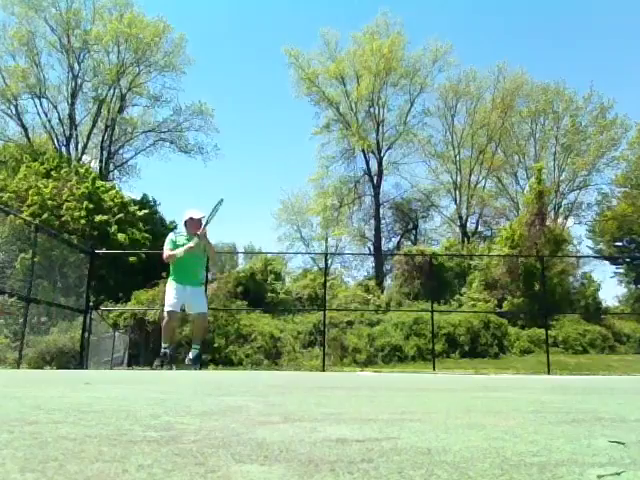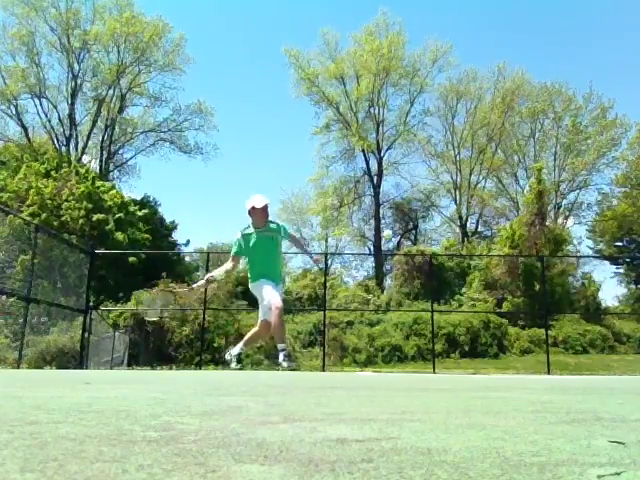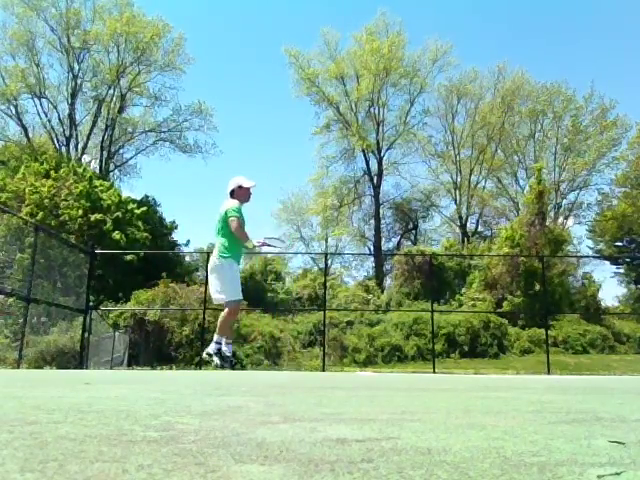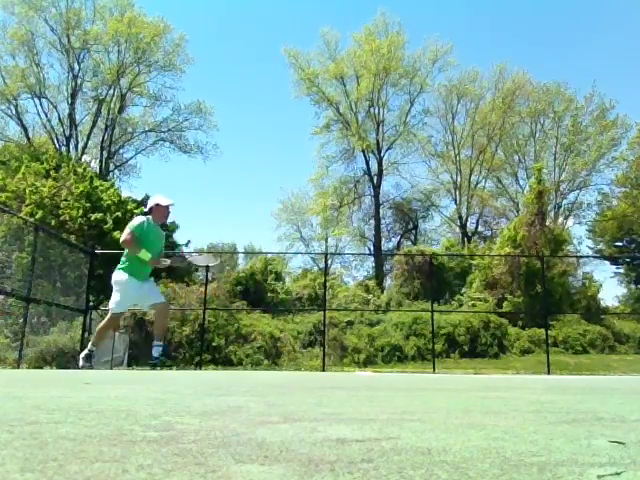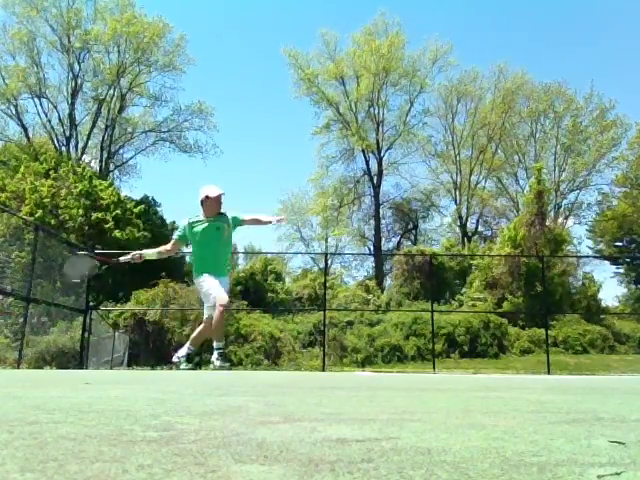
dt=1s
person 1, frame 1
left shoulder: (203, 241)
right shoulder: (174, 237)
left elbow: (212, 254)
right elbow: (166, 257)
left wrist: (204, 237)
right wrist: (185, 248)
left hip: (196, 286)
right hip: (176, 284)
left knee: (201, 318)
right knee: (170, 316)
left ankle: (194, 355)
right ankle: (165, 353)
person 1, frame 2
left shoulder: (276, 227)
right shoulder: (243, 237)
left elbow: (294, 239)
right elbow: (231, 265)
left wrist: (311, 254)
right wrist: (213, 275)
left hip: (276, 282)
right hip: (261, 282)
left knee: (264, 326)
right knee: (277, 307)
left ankle: (234, 352)
right ankle: (283, 354)
person 1, frame 3
left shoulder: (233, 208)
right shoulder: (233, 205)
right elbow: (237, 230)
left wrist: (250, 245)
right wrist: (251, 243)
left hip: (228, 263)
right hip: (224, 262)
left knee: (232, 307)
right knee: (233, 305)
left ankle: (225, 352)
right ankle: (217, 348)
person 1, frame 4
left shoulder: (161, 235)
right shoulder: (140, 221)
left elbow: (158, 261)
right elbow: (124, 240)
left wrist: (171, 261)
right wrist: (147, 257)
left hip: (144, 280)
right hip: (126, 276)
left knee: (163, 308)
right knee: (115, 317)
left ankle: (157, 353)
right ankle: (88, 353)
person 1, frame 5
left shoulder: (227, 220)
right shoulder: (189, 225)
left elbow: (252, 220)
right elbow: (168, 250)
left wrist: (270, 220)
right wrist: (143, 254)
left hip: (223, 279)
right hip: (205, 277)
left knee: (210, 322)
right knee: (222, 303)
left ankle: (182, 354)
right ankle: (219, 353)
